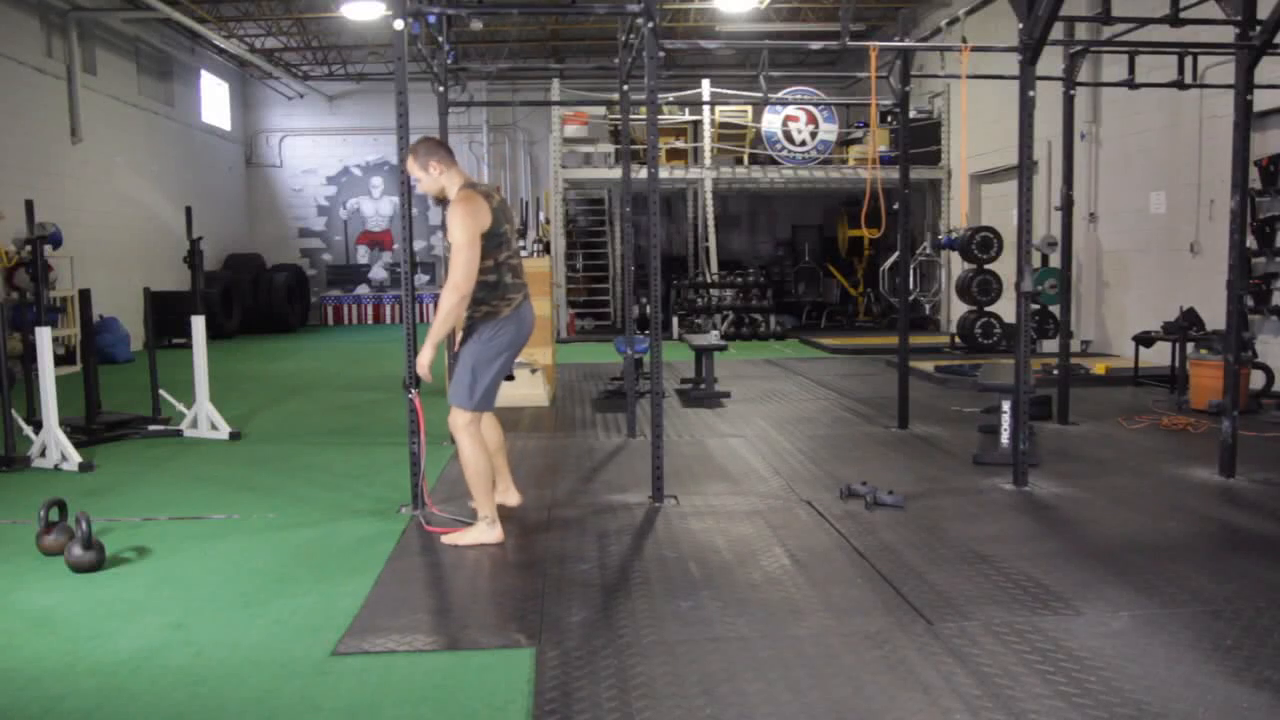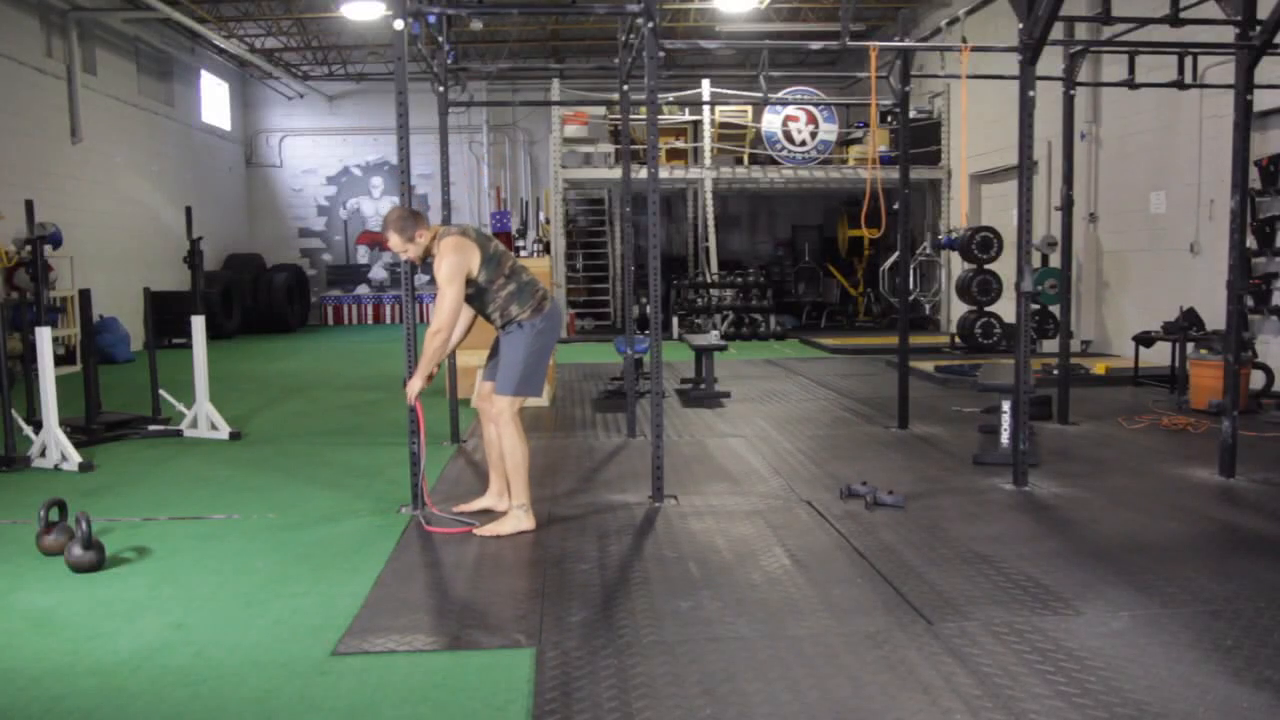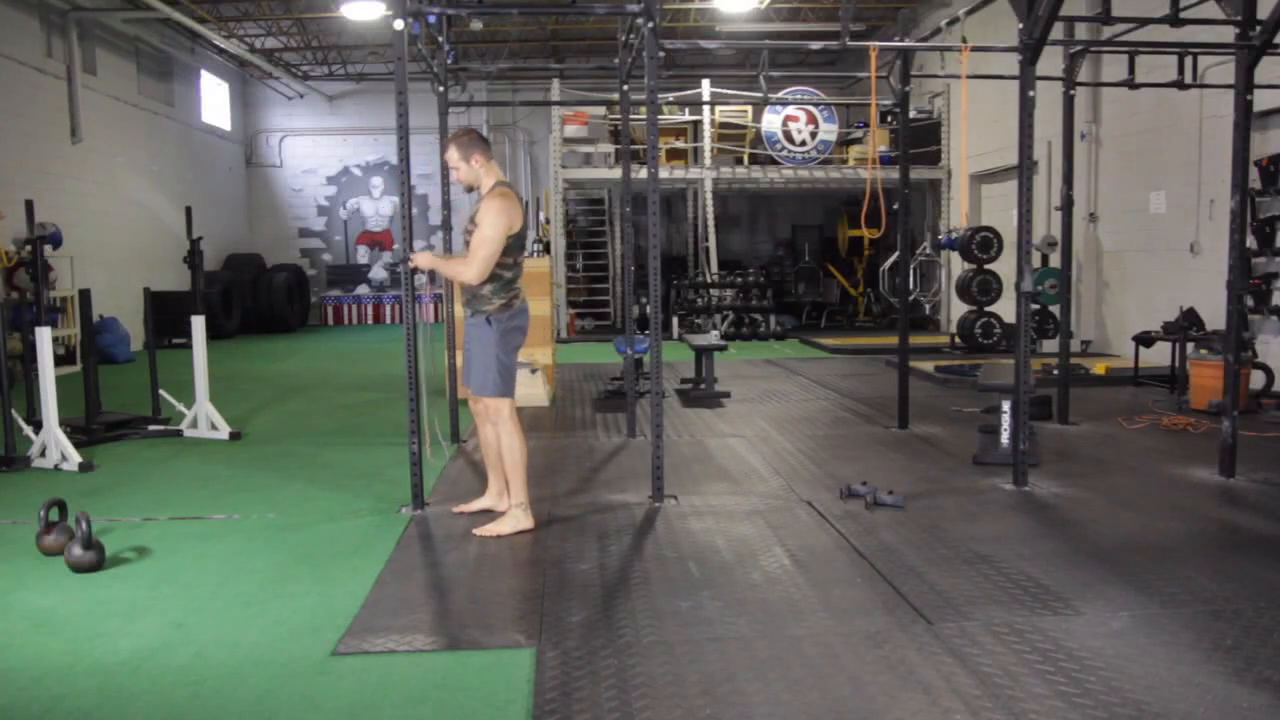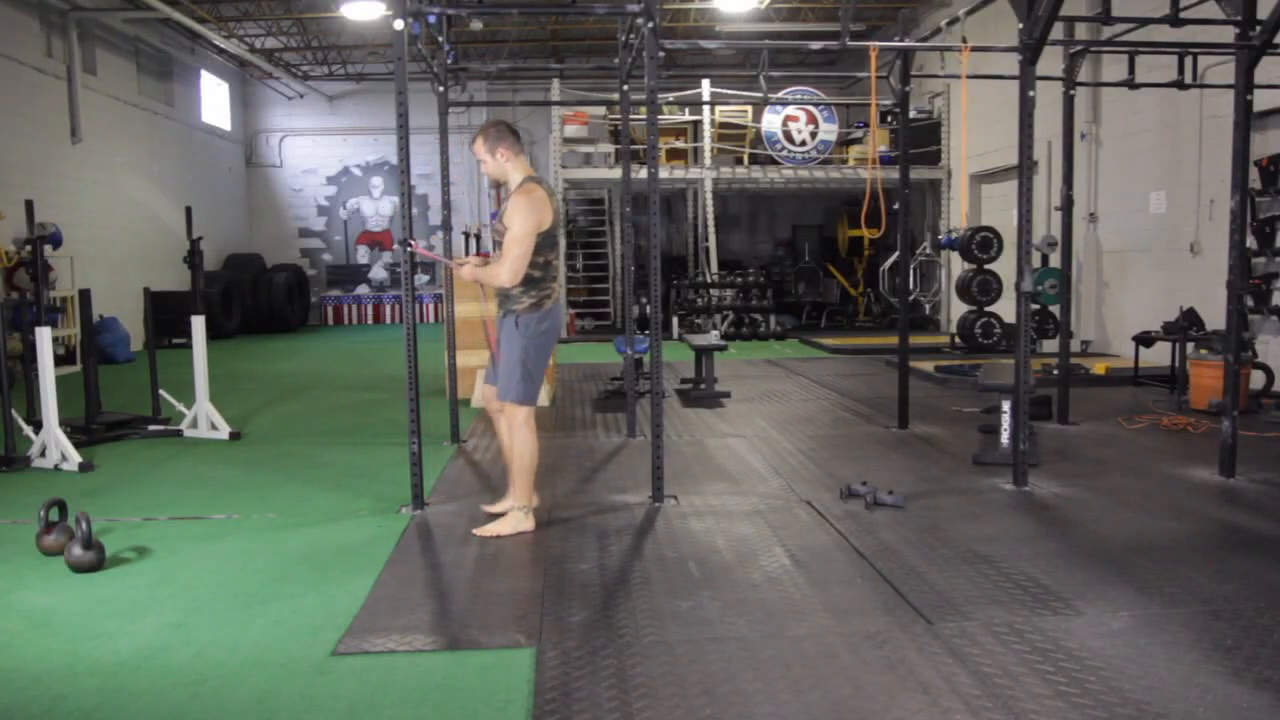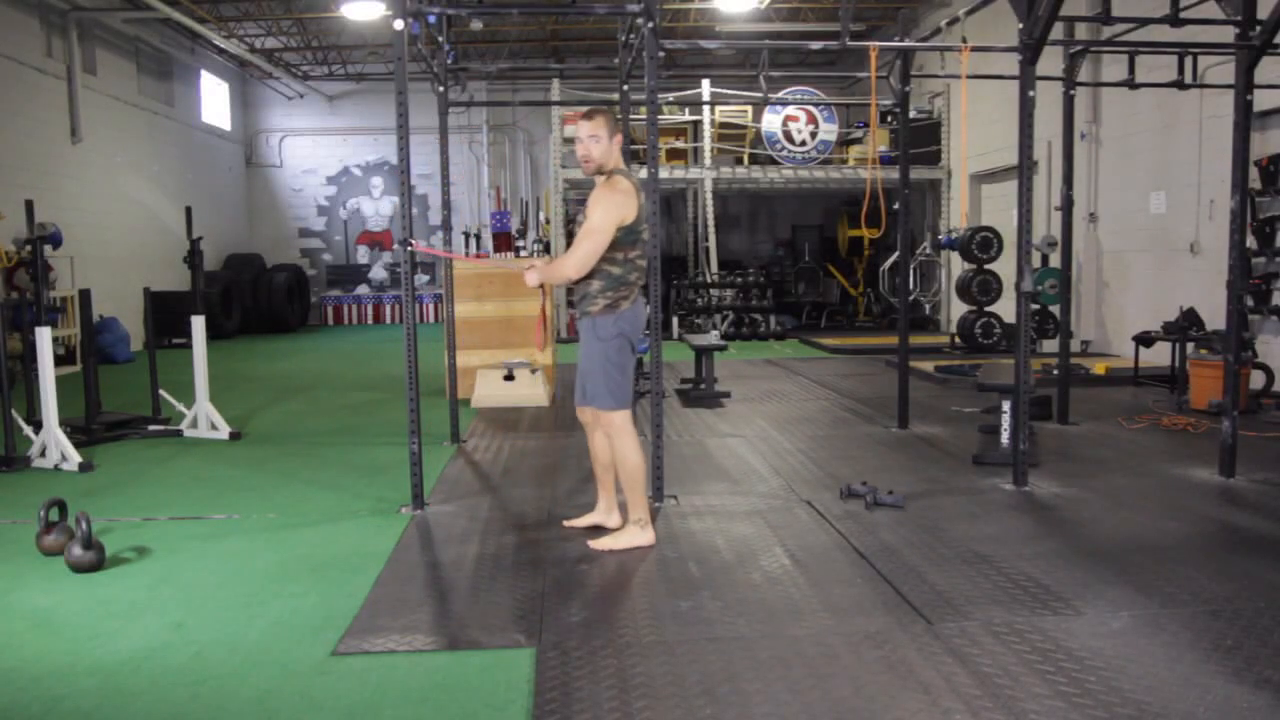
dt=1s
person 1, frame 1
left shoulder: (463, 207)
right shoulder: (486, 196)
left elbow: (459, 287)
left wrist: (430, 345)
right wrist: (466, 326)
left hip: (496, 322)
right hip: (513, 314)
left knee: (463, 421)
right knee: (476, 407)
left ankle: (488, 525)
right ankle: (503, 488)
person 1, frame 2
left shoulder: (450, 254)
right shoulder: (453, 240)
left elbow: (440, 328)
right elbow: (465, 312)
left wrist: (419, 375)
right wrist: (436, 362)
left hip: (533, 321)
right hip: (520, 322)
left knee: (503, 411)
right knee: (485, 403)
left ankle: (521, 512)
right ankle: (498, 494)
person 1, frame 3
left shoulder: (497, 202)
right shoulder: (494, 198)
left elbow: (475, 271)
left wrist: (432, 261)
right wrist: (439, 260)
left hip: (496, 318)
right hip: (485, 316)
left knee: (500, 411)
right knee: (481, 406)
left ankle: (520, 511)
right ankle: (497, 493)
person 1, frame 4
left shoulder: (526, 198)
right shoulder: (528, 192)
left elbow: (509, 274)
left wrist: (475, 273)
right wrist: (483, 263)
left hip: (529, 317)
right hip: (521, 315)
left knee: (517, 413)
right knee: (494, 399)
left ankle: (522, 513)
right ankle: (520, 490)
person 1, frame 5
left shoulder: (611, 191)
right shoulder: (622, 187)
left elbow: (575, 266)
left wrist: (540, 276)
right wrist: (551, 267)
left hip: (609, 317)
right hip: (611, 313)
left knee: (614, 421)
right knee: (591, 415)
left ankle: (640, 525)
right ankle: (606, 508)
